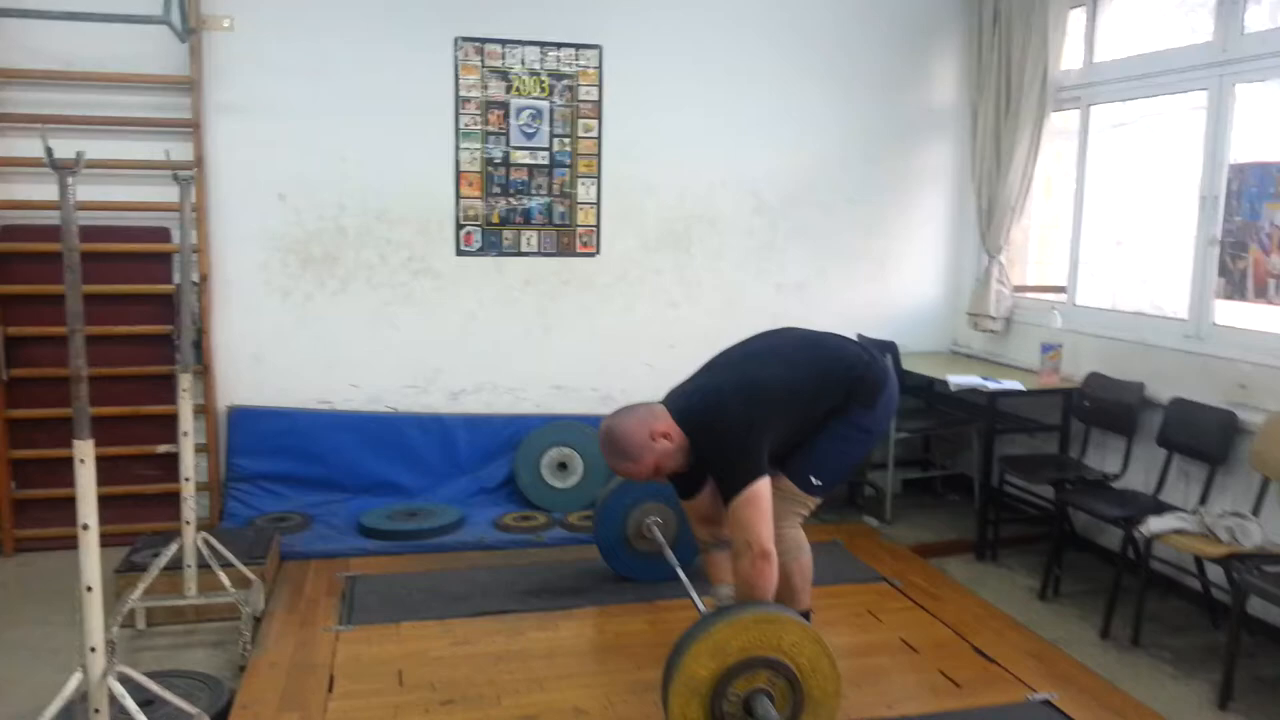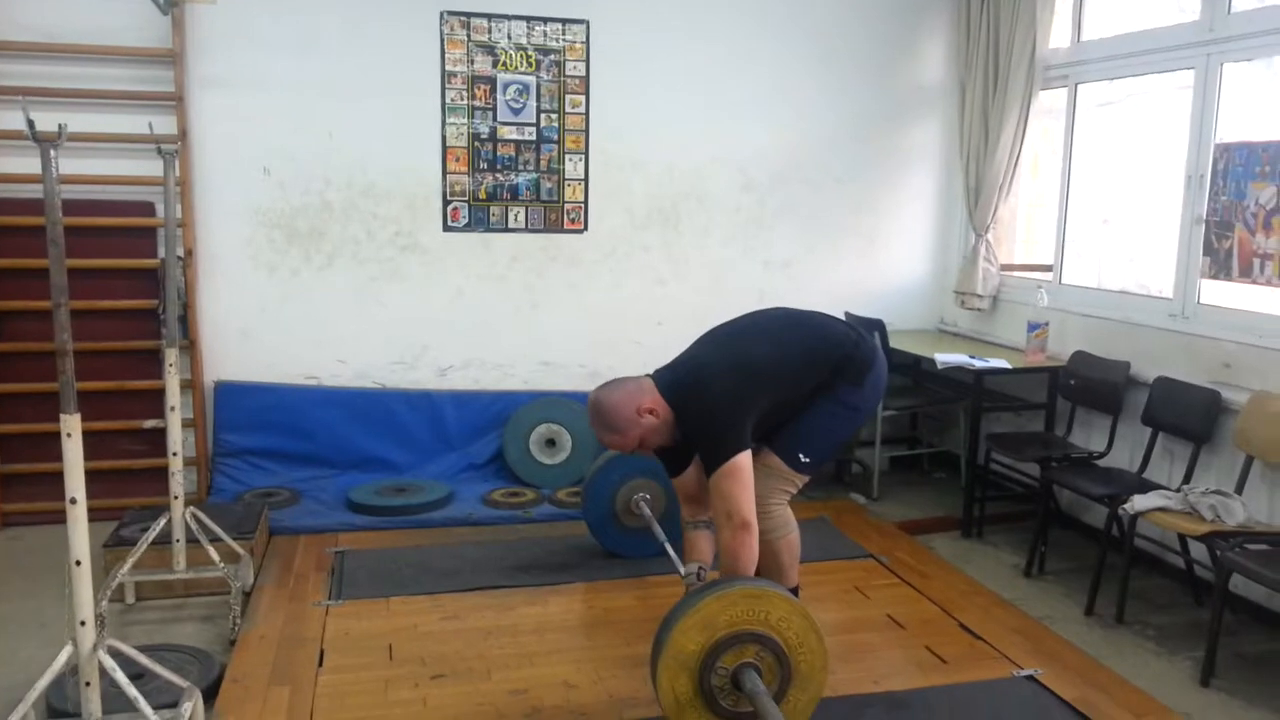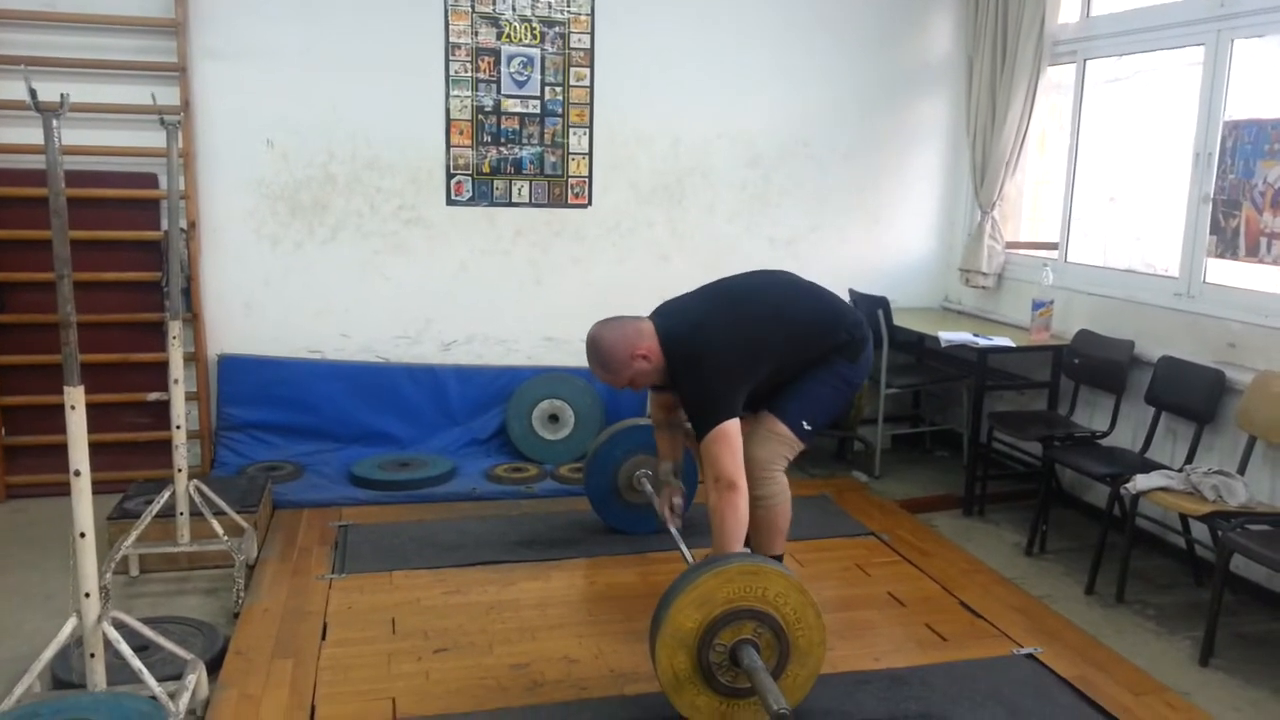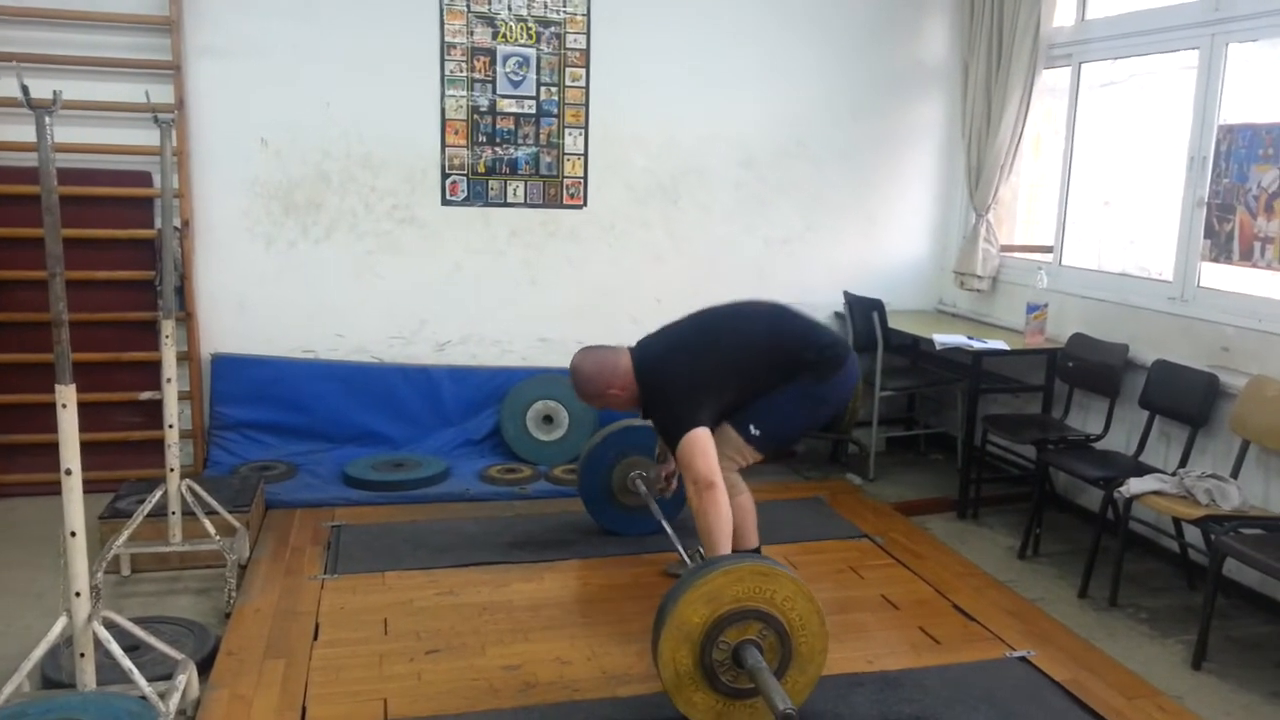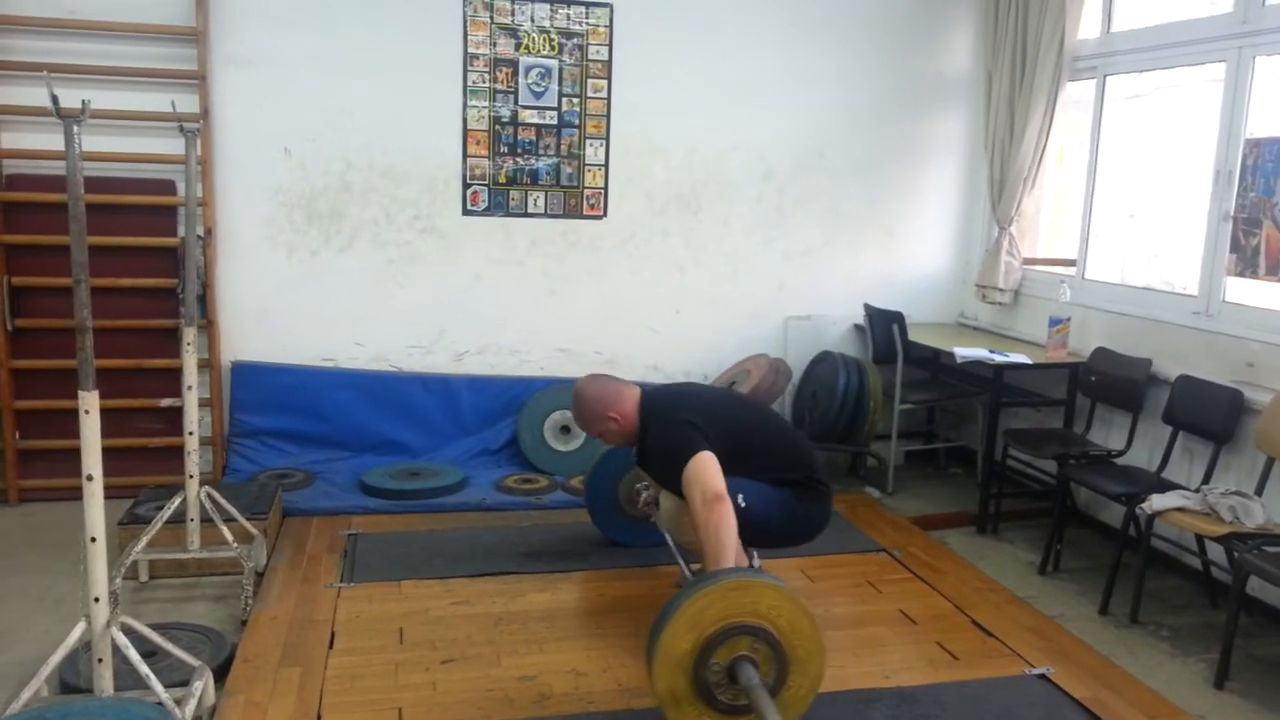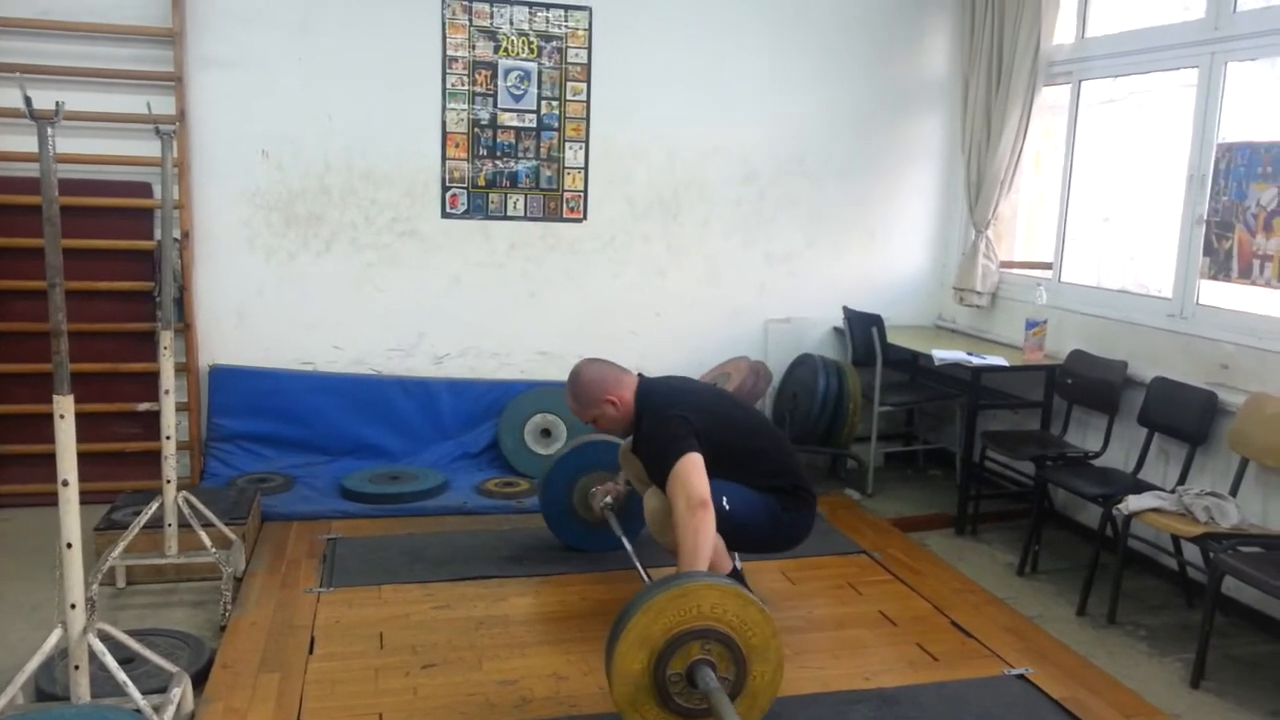
dt=0.5s
person 1, frame 1
left shoulder: (727, 434)
right shoulder: (677, 430)
left elbow: (757, 551)
right elbow: (709, 526)
right wrist: (725, 604)
left hip: (863, 392)
right hip: (809, 386)
left knee: (778, 517)
right knee: (743, 505)
person 1, frame 2
left shoulder: (710, 410)
right shoulder: (668, 408)
left elbow: (738, 520)
right elbow: (695, 504)
right wrist: (695, 585)
left hip: (852, 372)
right hip: (803, 368)
left knee: (763, 492)
right knee: (734, 482)
person 1, frame 3
left shoulder: (705, 364)
right shoulder: (659, 331)
left elbow: (726, 482)
right elbow: (667, 406)
right wrist: (668, 475)
left hip: (841, 348)
right hip: (789, 339)
left knee: (761, 460)
right knee: (721, 449)
right ankle: (748, 554)
person 1, frame 4
left shoulder: (671, 387)
right shoulder: (647, 359)
left elbow: (705, 484)
right wrist: (667, 457)
left hip: (825, 370)
right hip: (806, 357)
left knee: (717, 465)
right knee: (705, 454)
right ankle: (720, 556)
person 1, frame 5
left shoulder: (670, 429)
right shoulder: (662, 404)
left elbow: (713, 502)
left hip: (800, 503)
left knee: (680, 509)
right ankle: (738, 564)
person 1, frame 6
left shoulder: (664, 421)
right shoulder: (656, 395)
left elbow: (696, 506)
right wrist: (624, 483)
left hip: (784, 510)
left knee: (663, 505)
right knee: (636, 453)
right ankle: (722, 561)
